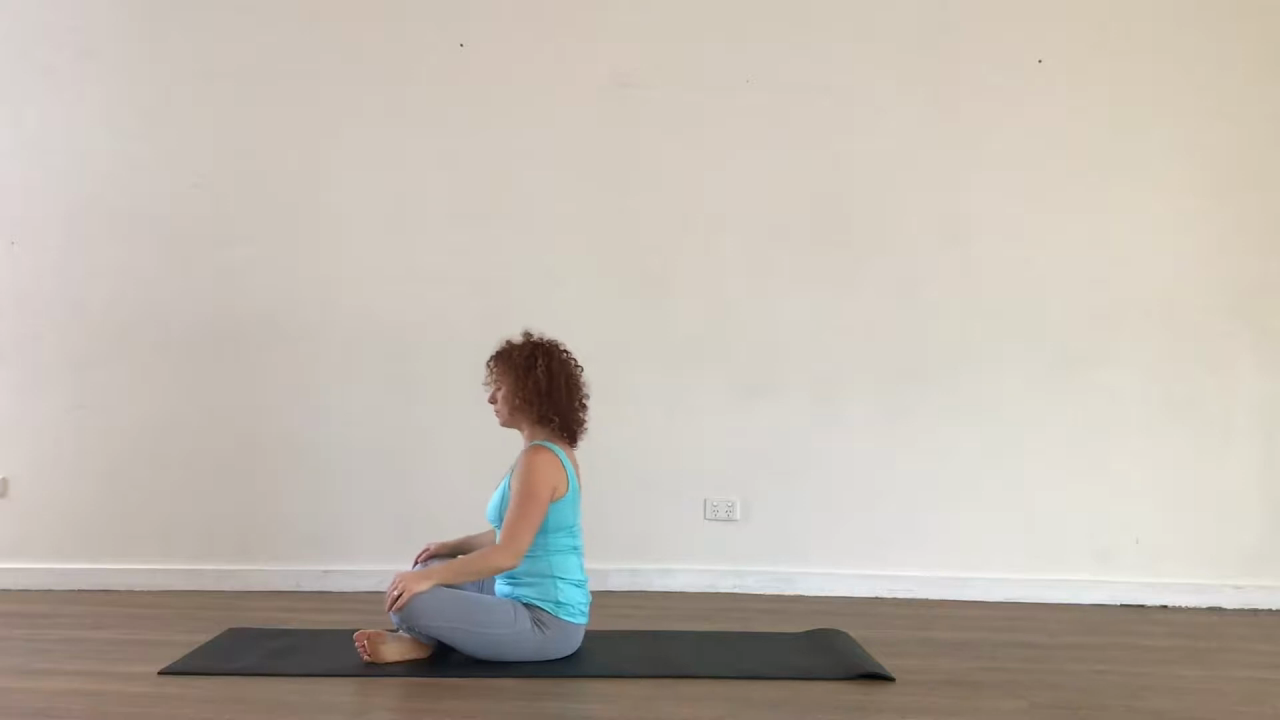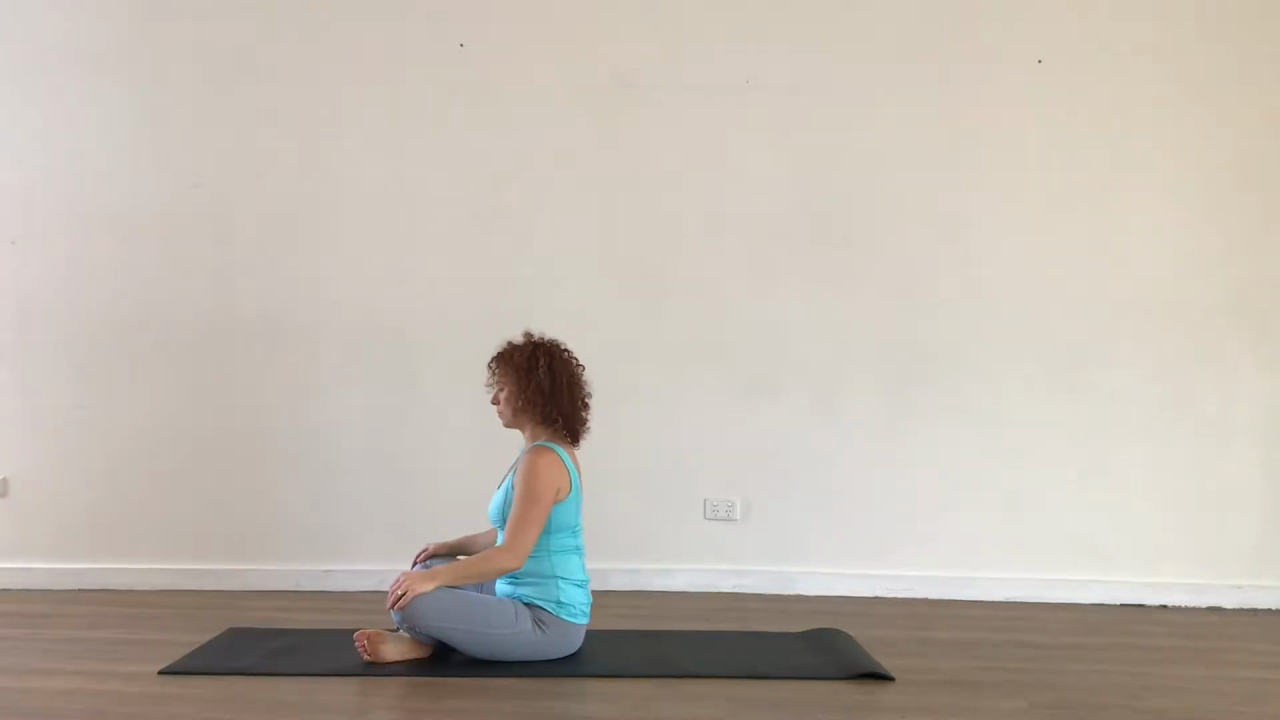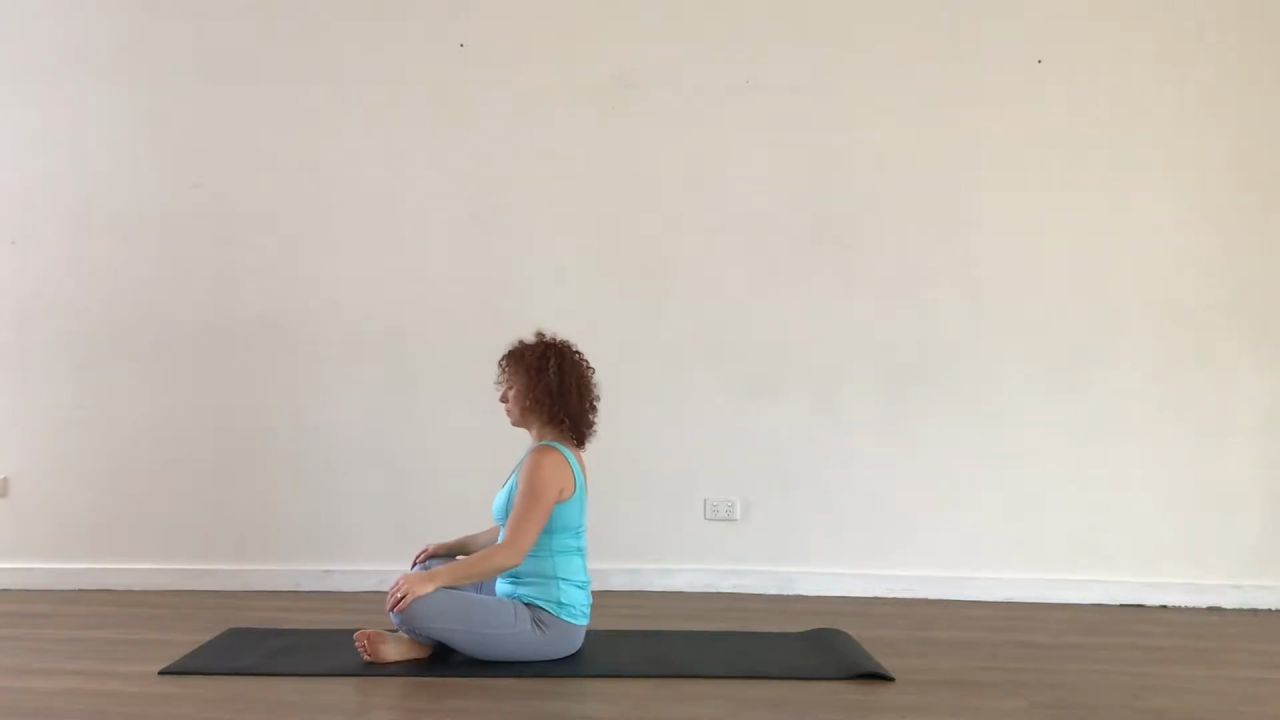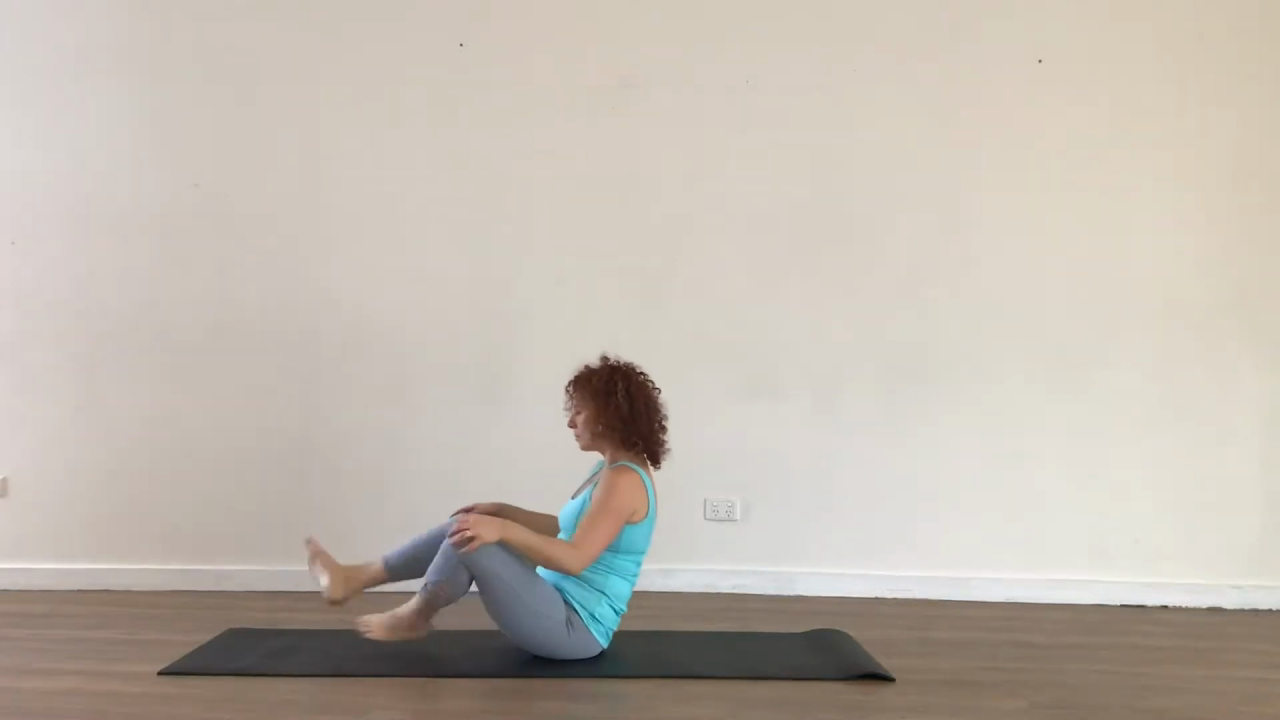
dt=0.7s
person 1, frame 1
left shoulder: (539, 459)
right shoulder: (549, 451)
left elbow: (507, 555)
left wrist: (428, 578)
right wrist: (452, 547)
left hip: (546, 623)
right hip: (532, 602)
left knee: (411, 601)
right knee: (430, 568)
left ankle: (419, 643)
person 1, frame 2
left shoulder: (542, 460)
right shoulder: (552, 452)
left elbow: (512, 556)
right elbow: (512, 535)
left wrist: (434, 578)
right wrist: (451, 547)
left hip: (547, 622)
right hip: (531, 601)
left knee: (412, 600)
right knee: (430, 566)
left ankle: (419, 641)
person 1, frame 3
left shoulder: (546, 461)
right shoulder: (558, 452)
left elbow: (511, 554)
right elbow: (514, 531)
left wrist: (433, 580)
right wrist: (451, 547)
left hip: (547, 623)
right hip: (533, 603)
left knee: (410, 604)
right knee: (428, 568)
left ankle: (418, 641)
person 1, frame 4
left shoulder: (624, 481)
right shoulder: (612, 469)
left elbow: (575, 558)
right elbow: (563, 531)
left wrist: (503, 529)
right wrist: (501, 511)
left hip: (573, 628)
right hip: (560, 608)
left knee: (471, 543)
right knee: (461, 530)
left ankle: (411, 619)
right ankle: (352, 581)
